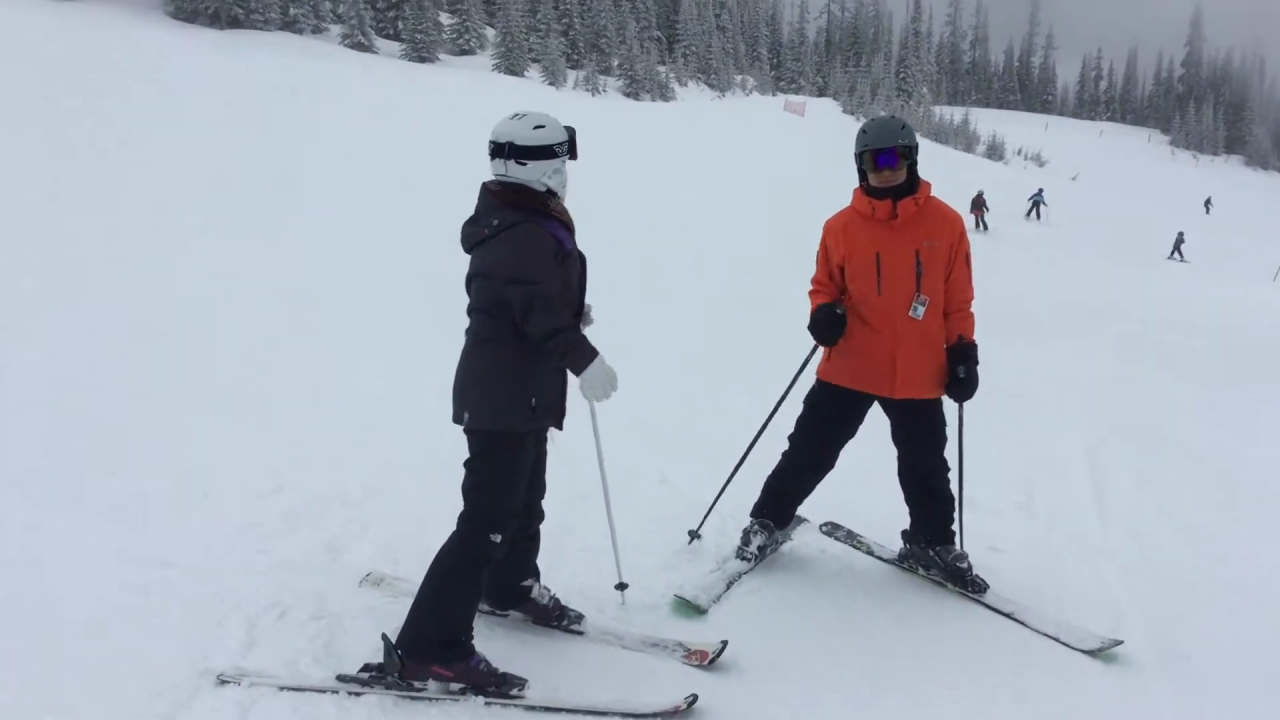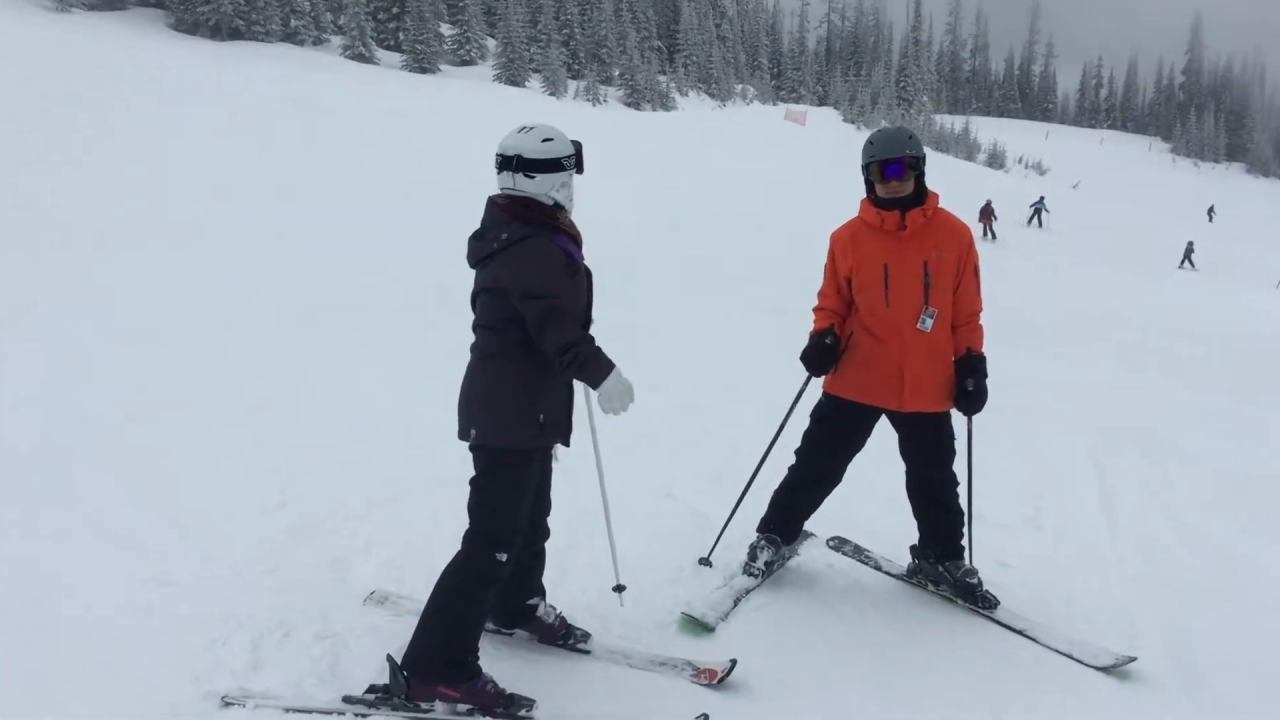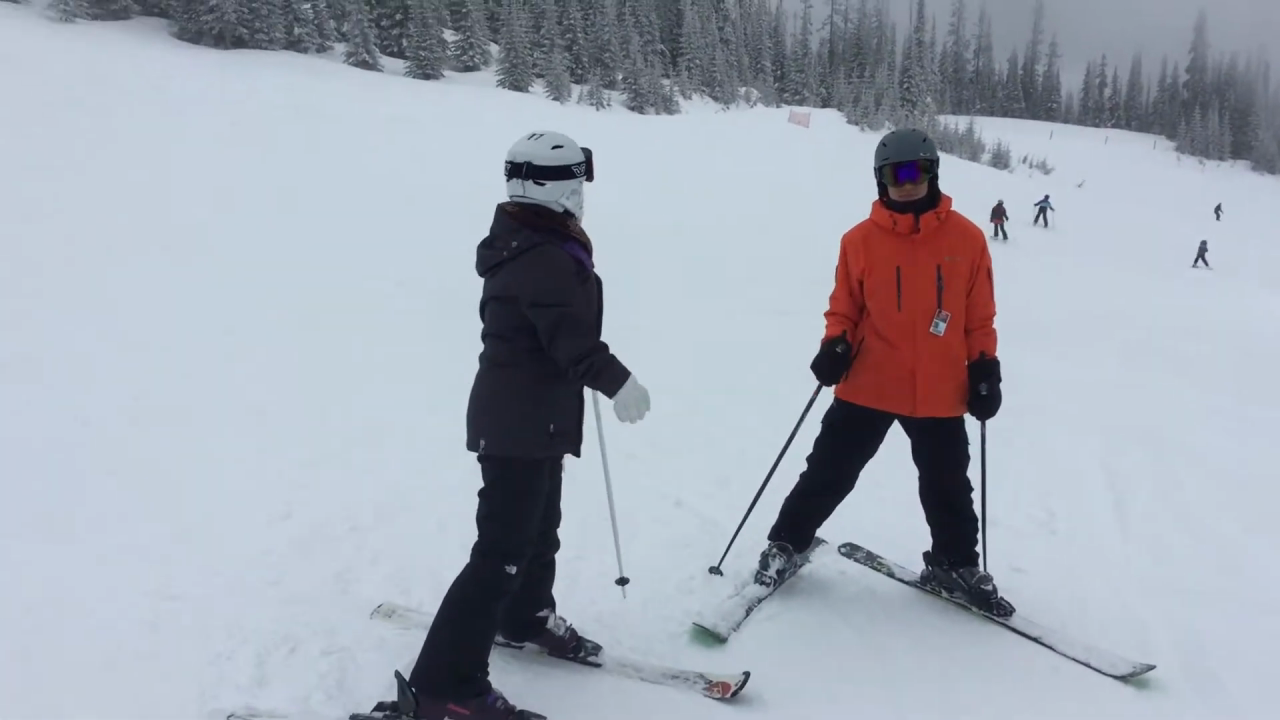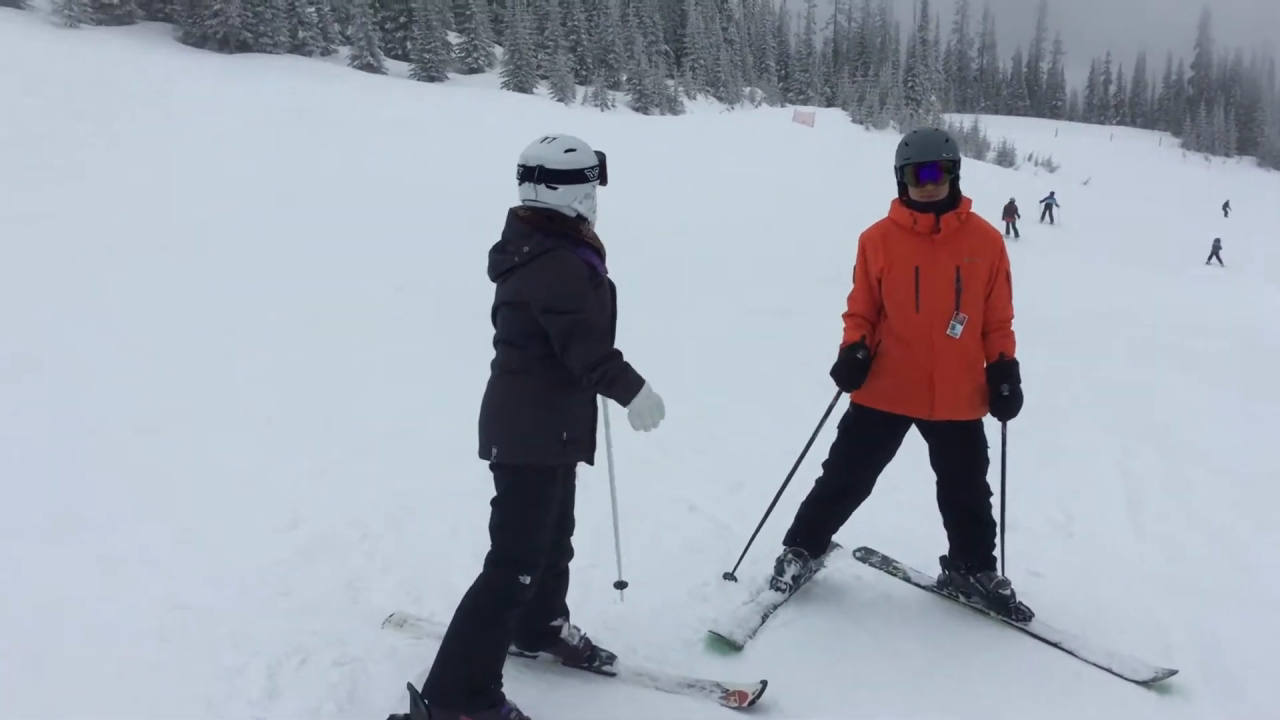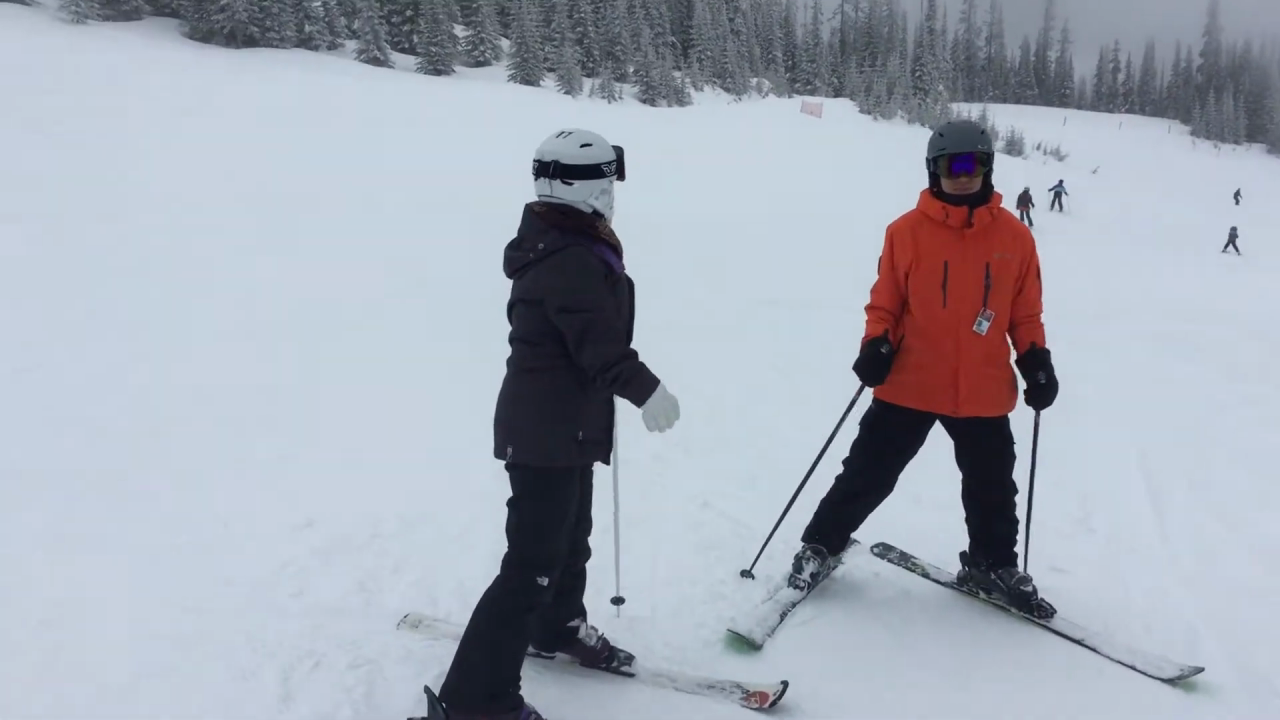
dt=0.1s
person 1, frame 1
left shoulder: (509, 222)
right shoulder: (528, 236)
right elbow: (546, 316)
left wrist: (574, 317)
right wrist: (586, 361)
left hip: (519, 390)
right hip: (503, 395)
left knee: (524, 500)
right knee: (487, 520)
left ankle: (512, 585)
right ankle: (430, 647)
person 1, frame 2
left shoulder: (515, 236)
right shoulder: (537, 250)
right elbow: (559, 329)
left wrist: (579, 335)
right wrist: (602, 374)
left hip: (522, 406)
right hip: (511, 412)
left knee: (529, 518)
right knee: (493, 538)
left ankle: (518, 603)
right ankle: (437, 667)
person 1, frame 3
left shoulder: (525, 244)
right shoulder: (546, 258)
right elbow: (571, 338)
left wrist: (598, 371)
right wrist: (617, 381)
left hip: (533, 415)
right hip: (520, 421)
left knee: (539, 529)
right knee: (503, 551)
left ankle: (527, 616)
person 1, frame 4
left shoulder: (537, 248)
right shoulder: (558, 264)
right elbow: (584, 344)
right wrist: (631, 390)
left hip: (542, 422)
right hip: (533, 428)
left knee: (551, 536)
right knee: (516, 559)
left ankle: (540, 625)
person 1, frame 5
left shoulder: (555, 245)
right shoulder: (574, 261)
right elbow: (599, 343)
right wrist: (645, 390)
left hip: (564, 423)
right hip: (549, 429)
left knee: (569, 537)
right knee: (534, 560)
left ankle: (558, 626)
person 2, frame 1
left shoulder: (945, 223)
right shoulder: (841, 226)
left elbow: (957, 298)
right elbow: (826, 288)
left wrist: (963, 352)
right wrist: (825, 314)
left hip: (919, 373)
right hip: (850, 367)
left knee: (926, 465)
right knee: (810, 452)
left ankle: (932, 541)
right ankle: (768, 520)
person 2, frame 2
left shoulder: (953, 234)
right shoulder: (848, 238)
left elbow: (966, 310)
right elbow: (833, 303)
left wrist: (971, 365)
right wrist: (823, 337)
left hip: (927, 386)
right hip: (856, 380)
left knee: (934, 480)
right knee: (817, 465)
left ankle: (941, 556)
right ankle: (774, 535)
person 2, frame 3
left shoulder: (966, 238)
right shoulder: (860, 240)
left elbow: (979, 315)
right elbow: (845, 308)
left wrist: (984, 369)
right wrist: (835, 346)
left hip: (940, 391)
right hip: (868, 385)
left knee: (948, 485)
right knee: (829, 472)
left ankle: (955, 563)
right ankle: (786, 544)
person 2, frame 4
left shoulder: (984, 240)
right shoulder: (878, 239)
left elbow: (997, 317)
right elbow: (862, 310)
left wrist: (1003, 370)
right wrist: (854, 350)
left hip: (957, 394)
right hip: (885, 388)
left knee: (967, 490)
right knee: (845, 477)
left ankle: (972, 568)
right ankle: (802, 549)
person 2, frame 5
left shoulder: (1014, 236)
right shoulder: (907, 231)
left elbow: (1024, 309)
right elbow: (886, 302)
left wrist: (1036, 359)
right wrist: (875, 345)
left hip: (983, 389)
right hip: (909, 383)
left knee: (992, 487)
right knee: (867, 474)
left ankle: (993, 564)
right ankle: (820, 546)
